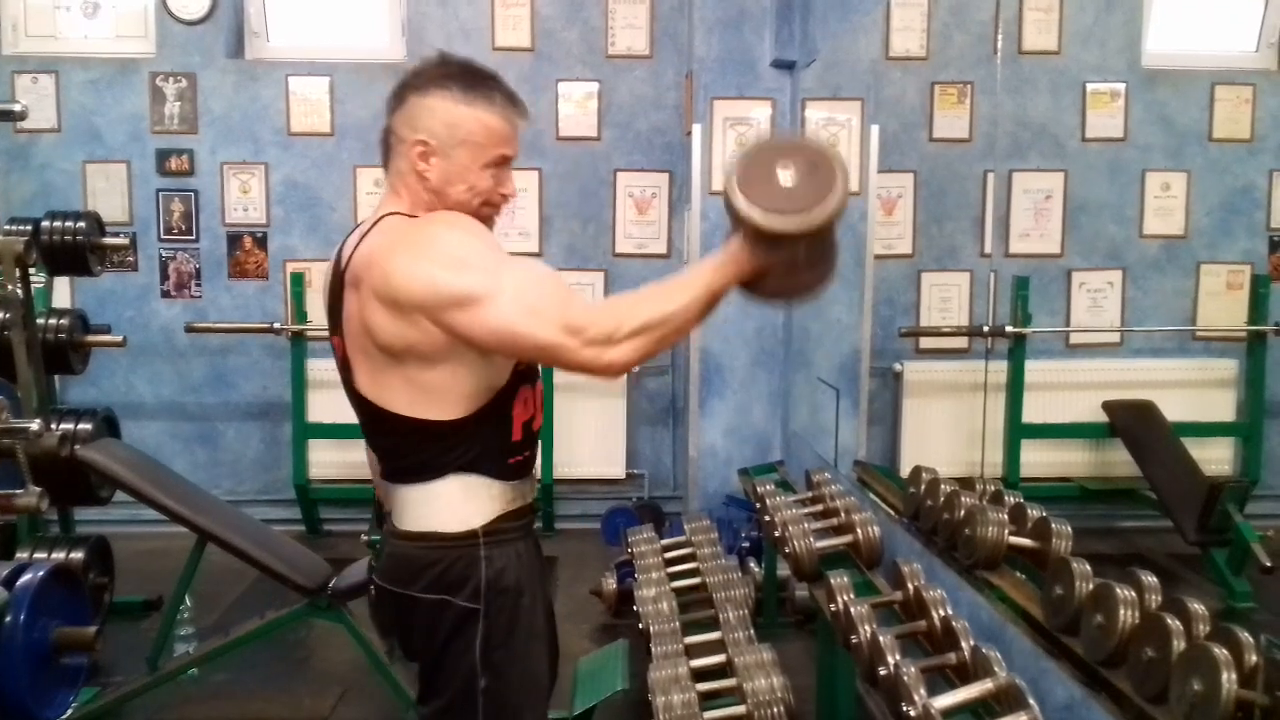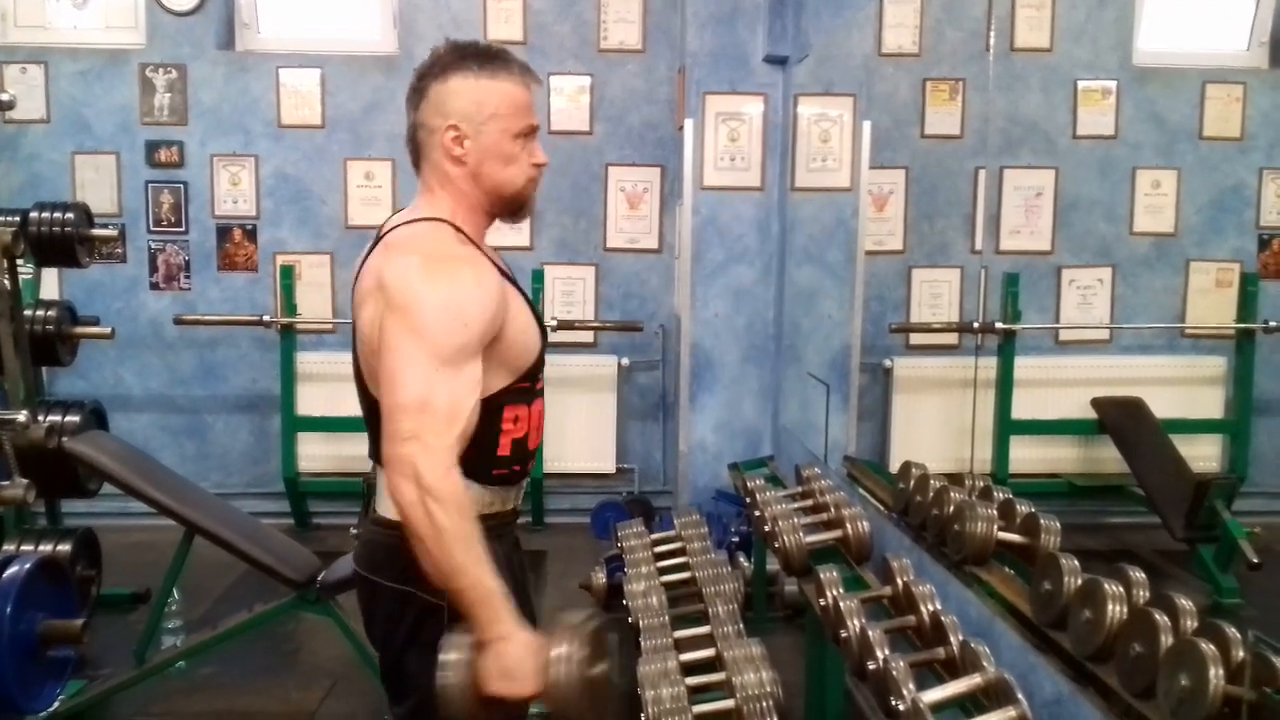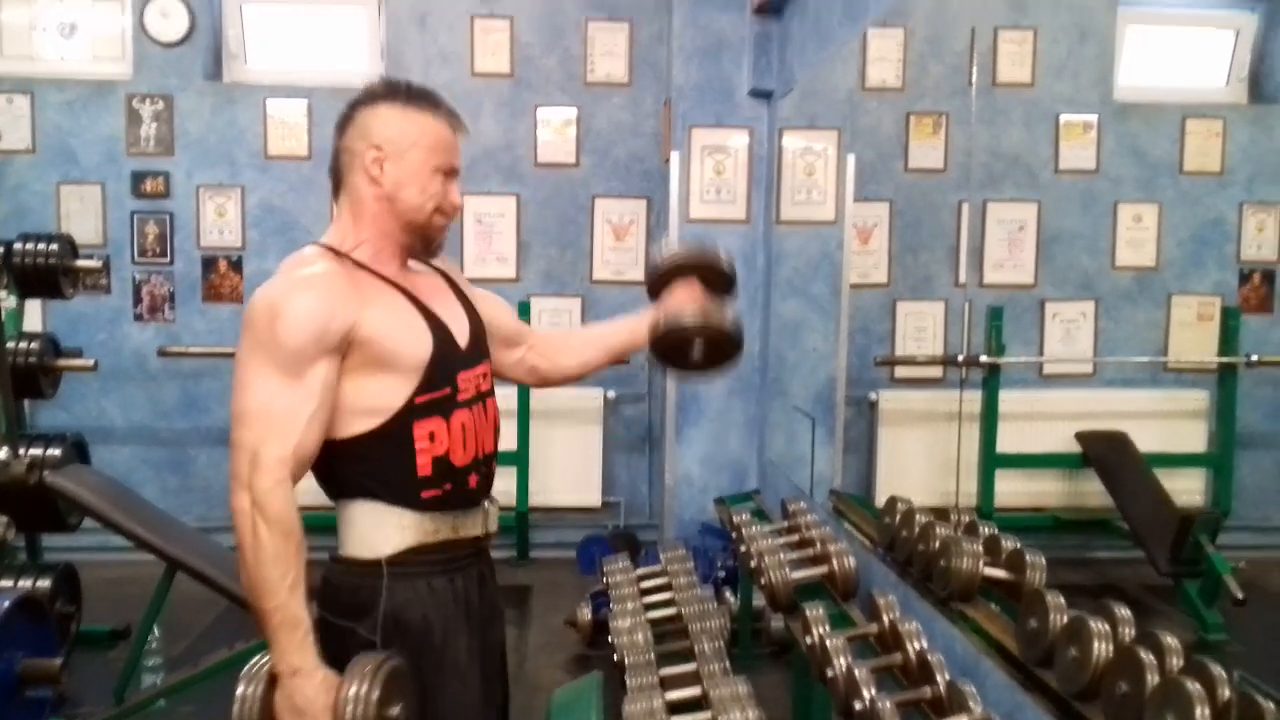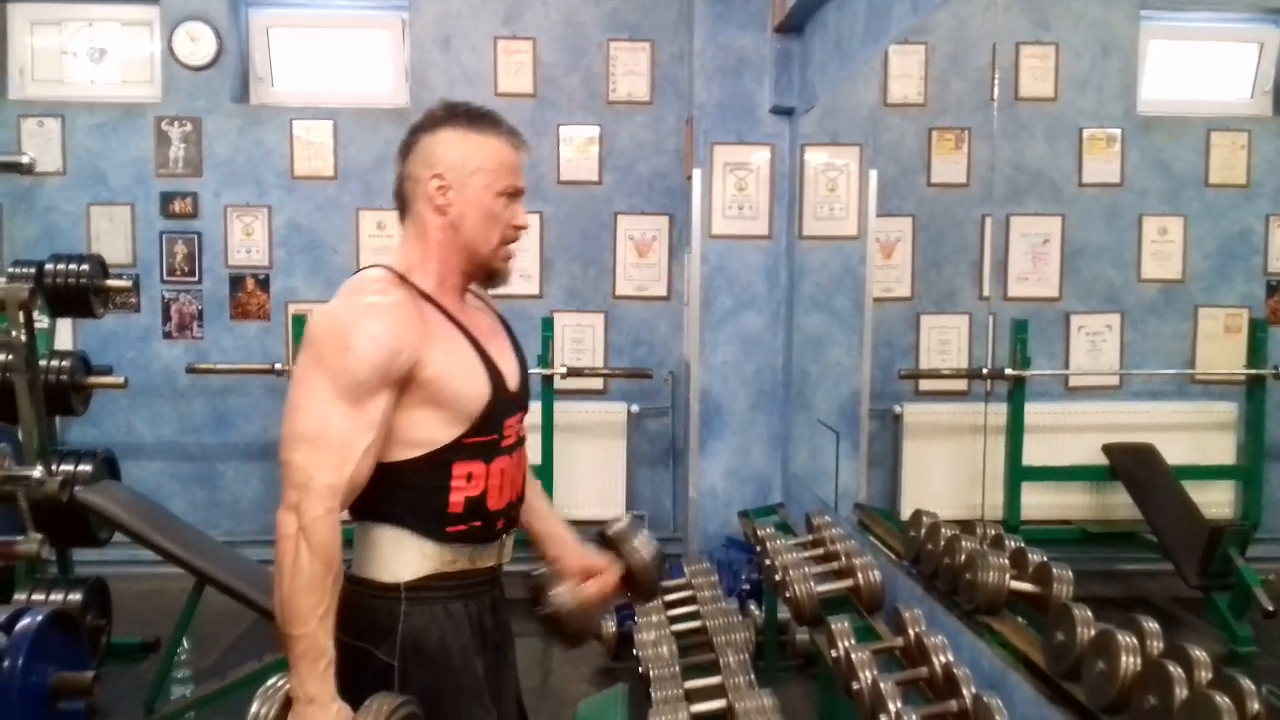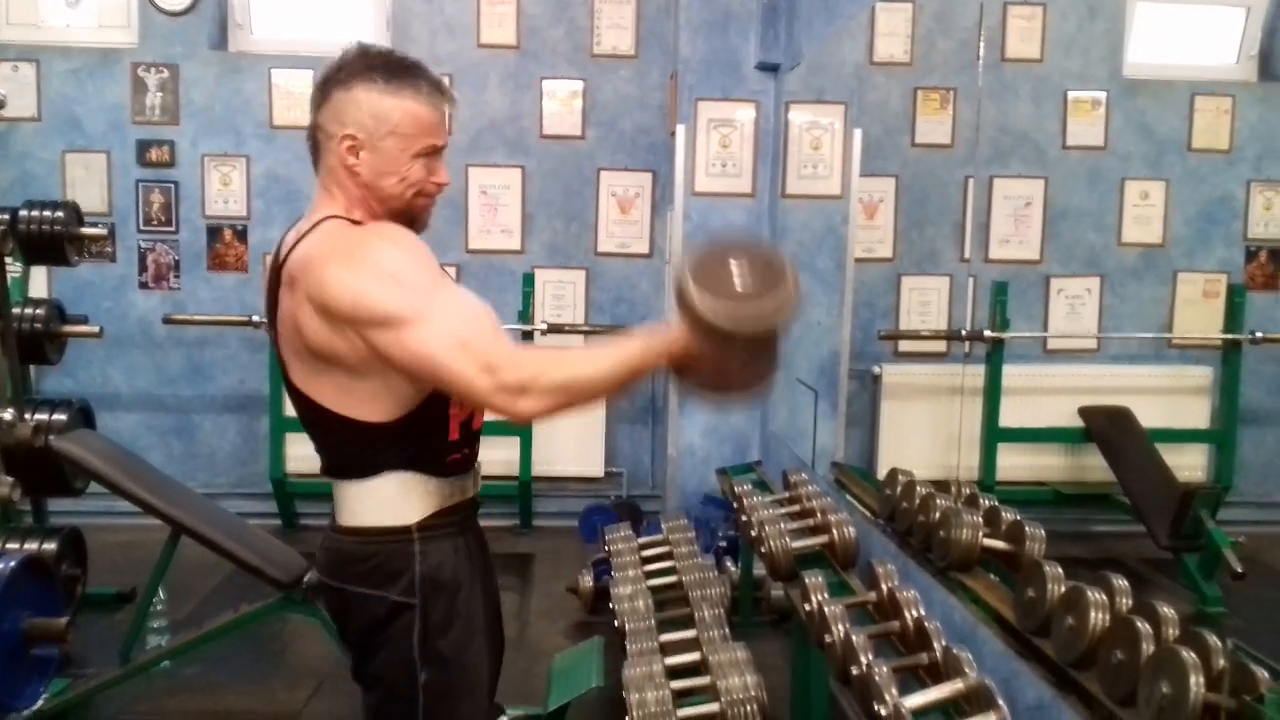
dt=1s
person 1, frame 1
left shoulder: (377, 252)
right shoulder: (427, 252)
right elbow: (598, 340)
right wrist: (735, 262)
left hip: (443, 552)
right hip: (471, 567)
person 1, frame 2
left shoulder: (434, 250)
right shoulder: (439, 272)
right elbow: (423, 474)
right wrist: (503, 630)
left hip: (456, 550)
right hip: (435, 571)
person 1, frame 3
left shoulder: (435, 282)
right shoulder: (310, 297)
left elbow: (536, 354)
right elbow: (260, 486)
left wrist: (655, 320)
right wrist: (297, 665)
left hip: (465, 580)
right hip: (393, 602)
person 1, frame 4
left shoulder: (471, 314)
right shoulder: (375, 321)
right elbow: (306, 511)
left wrist: (570, 552)
left hip: (475, 609)
right hip: (405, 627)
person 1, frame 5
left shoulder: (331, 252)
right shoulder: (359, 262)
right elbow: (516, 384)
right wrist: (668, 343)
left hip: (408, 548)
right hip: (408, 565)
